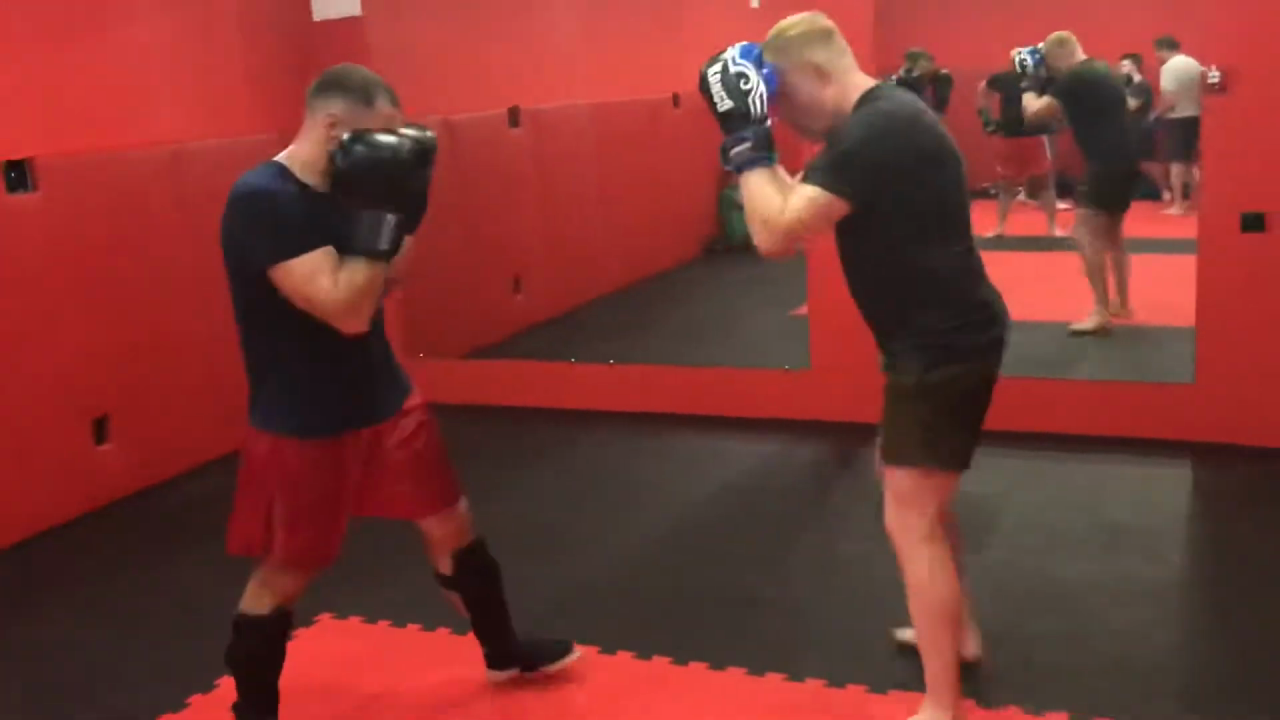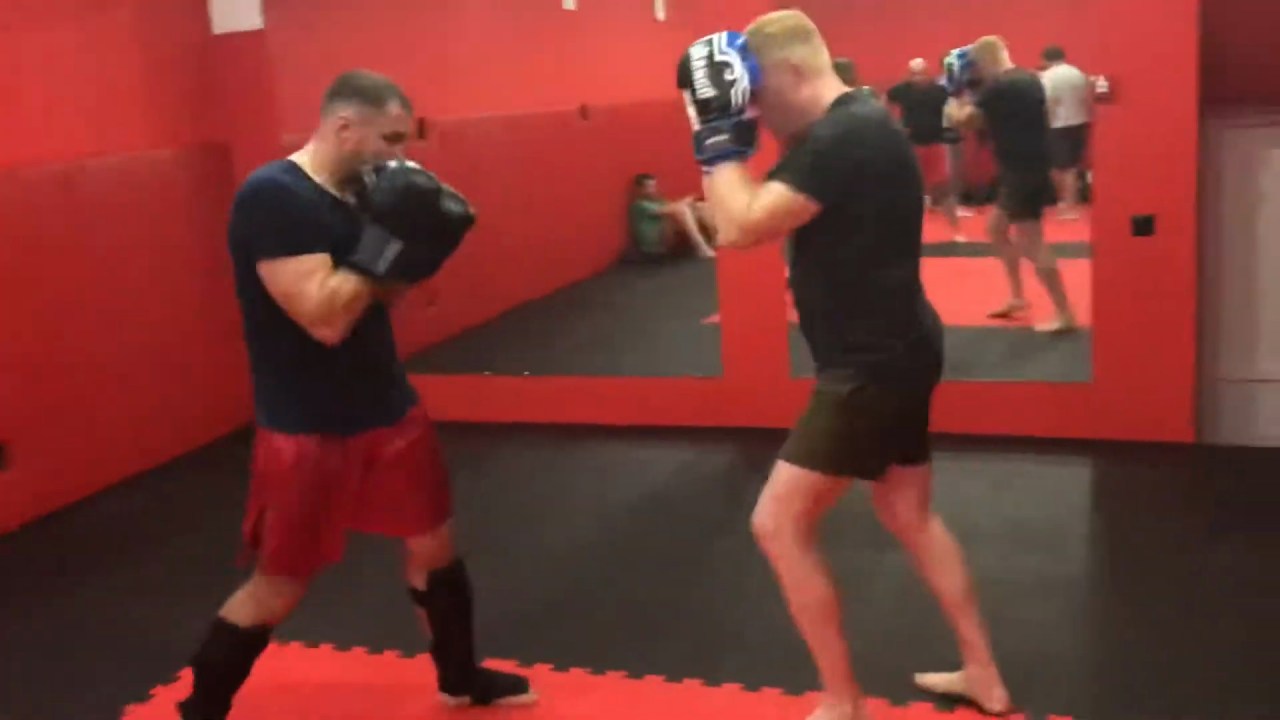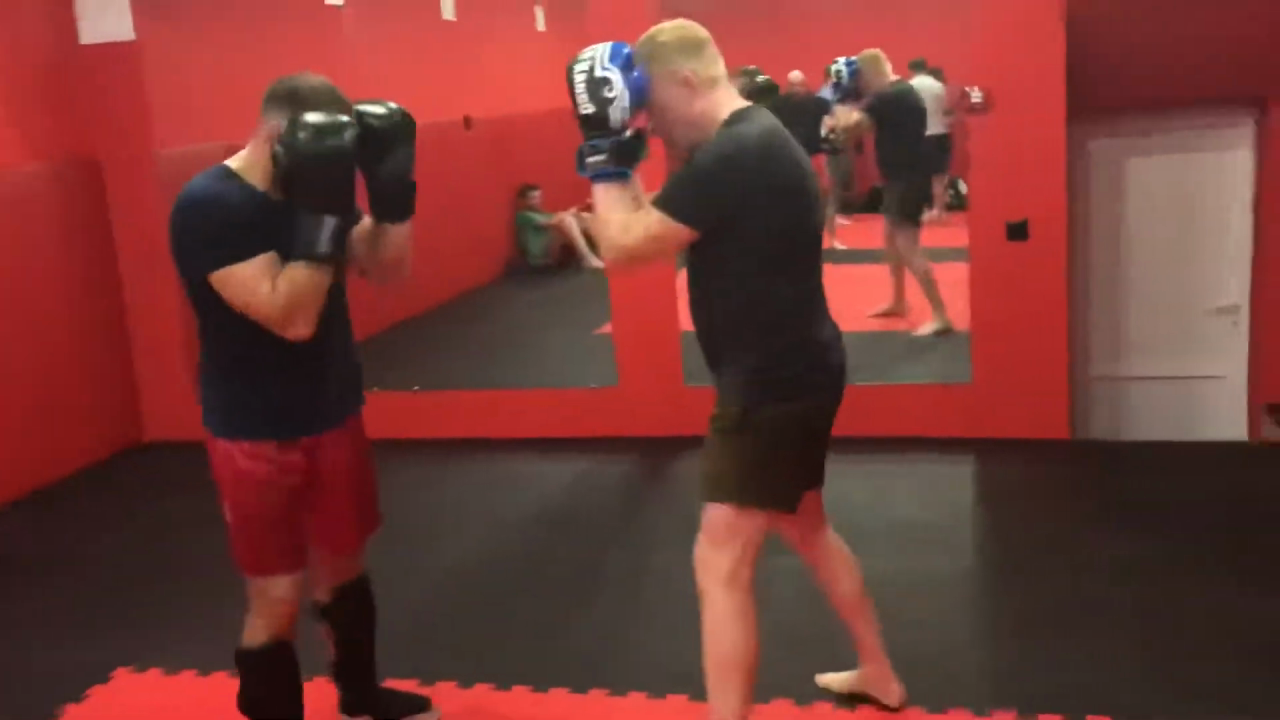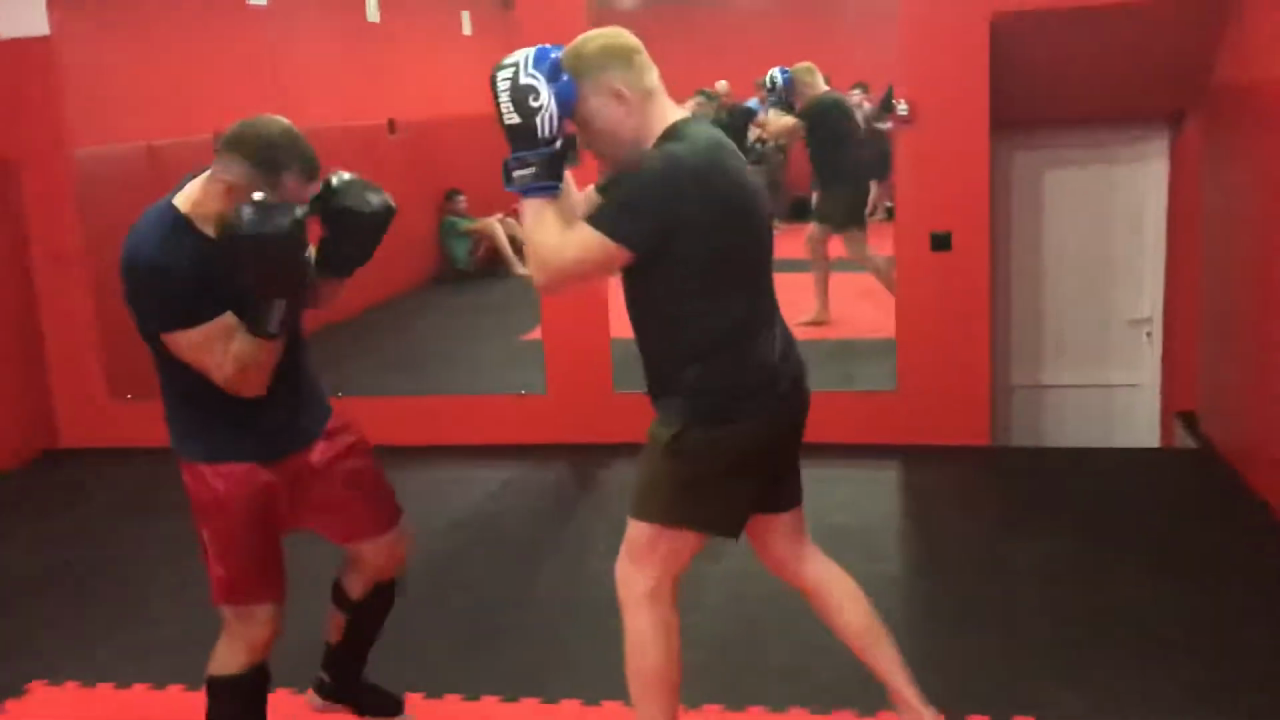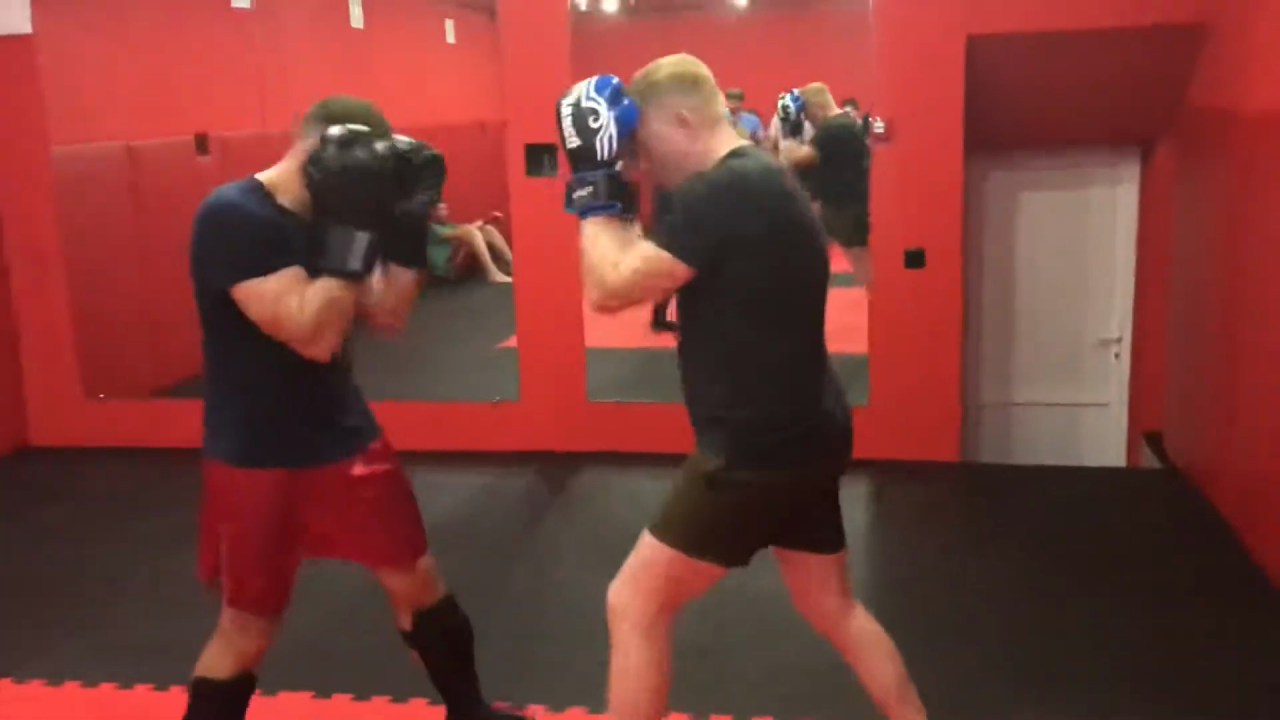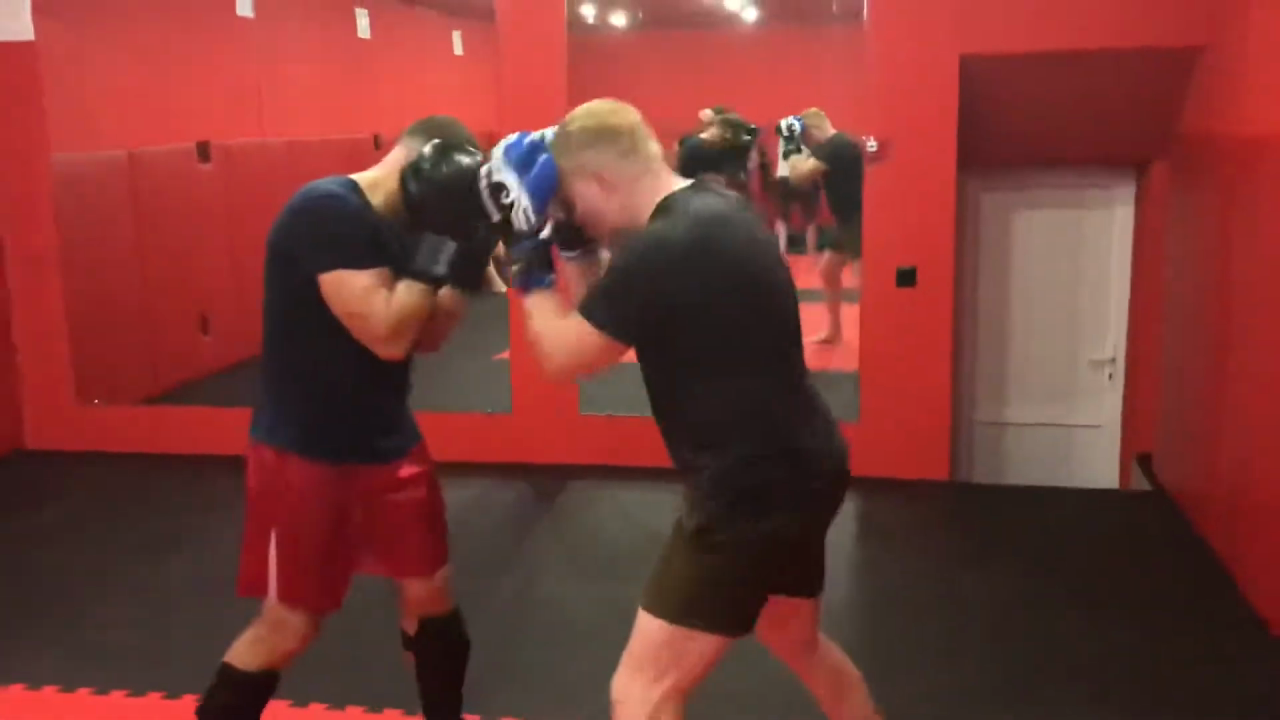
dt=0.3s
person 1, frame 1
left shoulder: (875, 133)
right shoulder: (883, 117)
left elbow: (777, 234)
right elbow: (795, 195)
left wrist: (747, 135)
right wrist: (758, 136)
left hip: (942, 347)
right hip: (947, 334)
left knee: (910, 524)
right knee: (911, 495)
right ankle: (950, 631)
person 1, frame 2
left shoulder: (846, 135)
right shoulder: (853, 126)
left elbow: (739, 227)
right elbow: (768, 207)
left wrist: (717, 131)
right wrist: (725, 130)
left hip: (872, 367)
right hip: (894, 356)
left knee: (778, 525)
right knee: (911, 516)
person 1, frame 3
left shoulder: (730, 158)
right shoulder: (757, 138)
left elbow: (621, 248)
right elbow: (652, 218)
left wrist: (602, 147)
right wrist: (621, 152)
left hip: (769, 388)
right hip: (808, 371)
left knee: (722, 567)
right knee: (809, 530)
person 1, frame 4
left shoulder: (668, 173)
right shoulder: (699, 149)
left elbow: (554, 267)
right elbow: (591, 218)
left wrist: (529, 155)
right wrist: (548, 161)
left hip: (714, 412)
right hip: (767, 391)
left knee: (642, 581)
right knee: (798, 560)
person 1, frame 5
left shoulder: (726, 193)
right shoulder: (762, 184)
left elbow: (611, 288)
right elbow: (650, 270)
left wrist: (592, 182)
right wrist: (615, 189)
left hip: (754, 452)
right hip: (807, 437)
left knee: (633, 605)
right knee: (835, 609)
person 1, frame 6
left shoulder: (662, 251)
right shoulder: (721, 209)
left elbow: (564, 359)
left wrist: (529, 252)
right wrist: (575, 239)
left hip: (746, 491)
right hip: (804, 471)
right knee: (799, 642)
person 2, frame 1
left shoulder: (336, 191)
right shoulder: (263, 201)
left elbow: (376, 290)
right elbow: (348, 311)
left wrist: (404, 203)
right wrist: (381, 212)
left hip: (382, 400)
right hip: (303, 424)
left knee: (452, 527)
right knee: (283, 576)
left ankle: (504, 651)
person 2, frame 2
left shoulder: (353, 196)
right shoulder: (271, 197)
right elbow: (324, 319)
left wrist: (418, 252)
right wrist: (384, 237)
left hip: (386, 409)
right hip: (307, 428)
left knee: (434, 544)
right knee: (278, 587)
person 2, frame 3
left shoulder: (315, 184)
right shoulder: (207, 208)
left elbow: (387, 265)
right elbow: (294, 319)
left wrist: (391, 176)
right wrist: (324, 211)
left hip: (333, 415)
right hip: (256, 433)
left knee: (342, 565)
right knee: (278, 597)
person 2, frame 4
left shoulder: (266, 214)
right shoulder: (157, 256)
left elbow: (311, 294)
right elbow: (243, 378)
left wrist: (344, 244)
right wrist: (272, 287)
left hip: (306, 424)
right hip: (229, 454)
left knee: (384, 549)
right knee: (254, 623)
person 2, frame 5
left shoulder: (336, 208)
right shoulder: (230, 218)
left elbow: (383, 312)
right elbow: (315, 337)
left wrist: (407, 223)
right wrist: (356, 229)
left hip: (342, 436)
right hip: (256, 457)
left knee: (415, 581)
right knee: (247, 627)
person 2, frame 6
left shoulder: (404, 222)
right shoulder: (325, 212)
left elbow: (428, 335)
right elbow: (387, 336)
left wrist: (470, 250)
right wrist: (439, 238)
left hip: (388, 441)
right hip: (304, 451)
left knee: (431, 593)
right knee: (289, 624)
person 3, frame 1
left shoulder: (1075, 78)
right shoulder: (1101, 71)
left elbow: (1034, 114)
left wrist: (1030, 87)
right wrist: (1043, 88)
left hip: (1107, 163)
right hip: (1121, 160)
left knee: (1086, 233)
right knee: (1110, 235)
left ankle: (1102, 311)
right ankle: (1120, 305)
person 3, frame 2
left shoulder: (1001, 87)
right shoulder: (1026, 79)
left elbow: (960, 120)
left wrist: (955, 92)
right wrist: (975, 90)
left hip: (1026, 172)
right hip: (1023, 169)
left knee: (1032, 245)
right knee: (996, 228)
left ankle: (1065, 313)
right ankle: (1017, 297)
person 3, frame 3
left shoulder: (889, 97)
right shoulder: (900, 92)
left elbow: (847, 125)
right elbow: (863, 119)
left hip: (908, 179)
right hip: (899, 177)
left knee: (908, 247)
right knee: (892, 237)
left ankle: (940, 317)
right ankle: (898, 302)
person 3, frame 4
left shoulder: (822, 105)
right shoulder: (830, 102)
left elbow: (778, 129)
right elbow: (797, 128)
right wrist: (783, 102)
left hip: (847, 185)
right hip: (834, 184)
left knee: (859, 252)
right knee: (814, 240)
right ankle: (821, 310)
person 3, frame 5
left shoulder: (838, 129)
right shoulder: (846, 122)
left elbow: (793, 158)
left wrist: (788, 132)
right wrist: (790, 132)
left hip: (851, 206)
right hip: (836, 204)
left knee: (863, 271)
person 3, frame 6
left shoulder: (836, 146)
right shoulder: (832, 145)
left elbow: (799, 176)
right elbow: (800, 178)
left wrist: (793, 147)
right wrist: (793, 148)
left hip: (860, 220)
right hip: (848, 219)
right knee: (826, 270)
right ankle: (833, 330)
